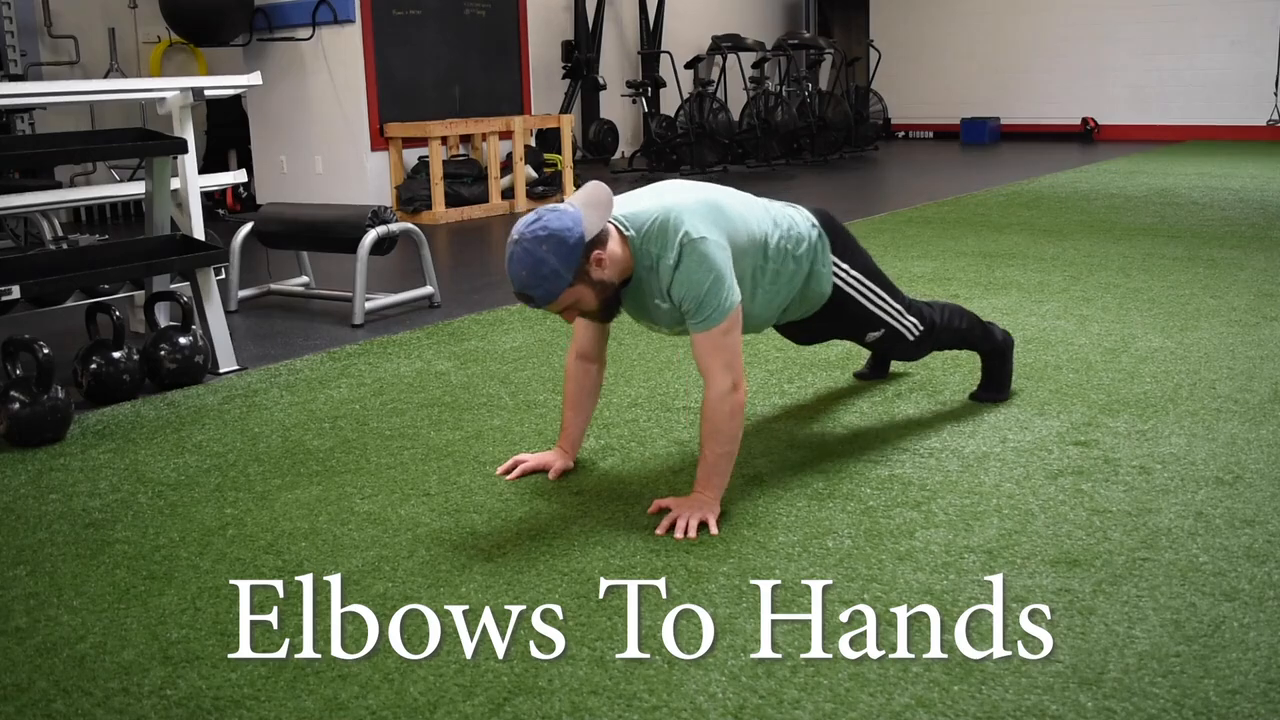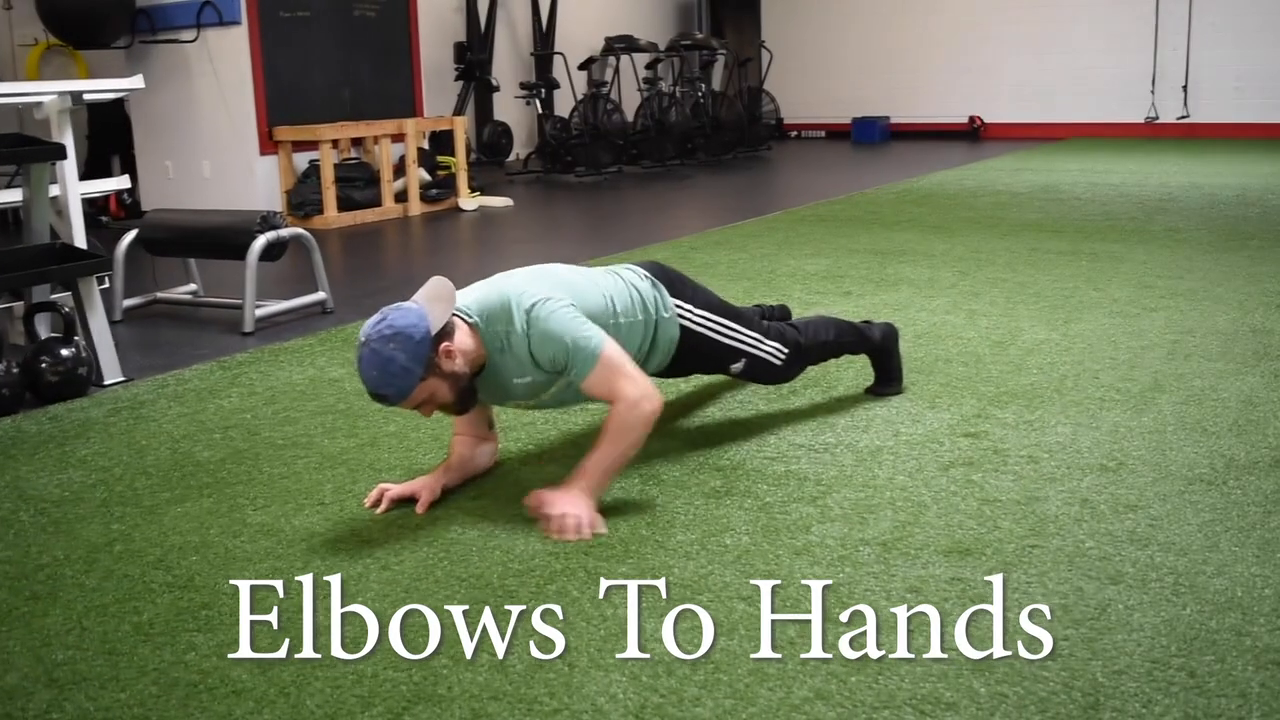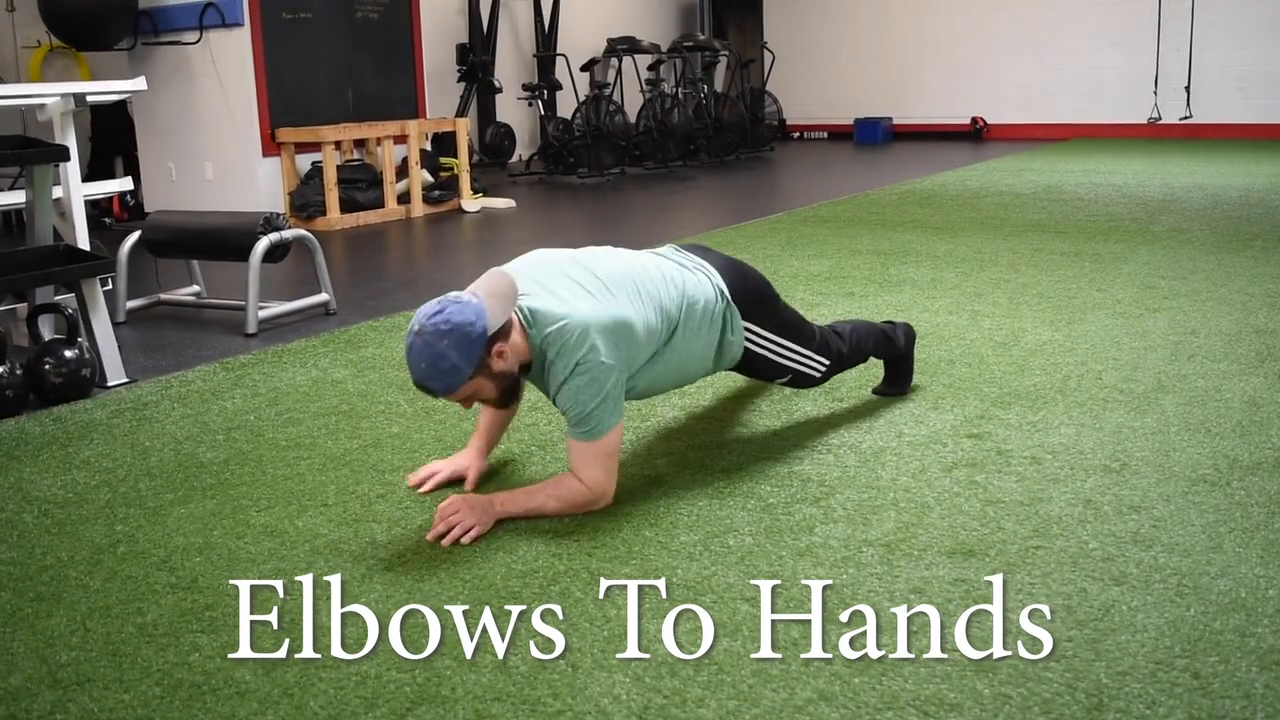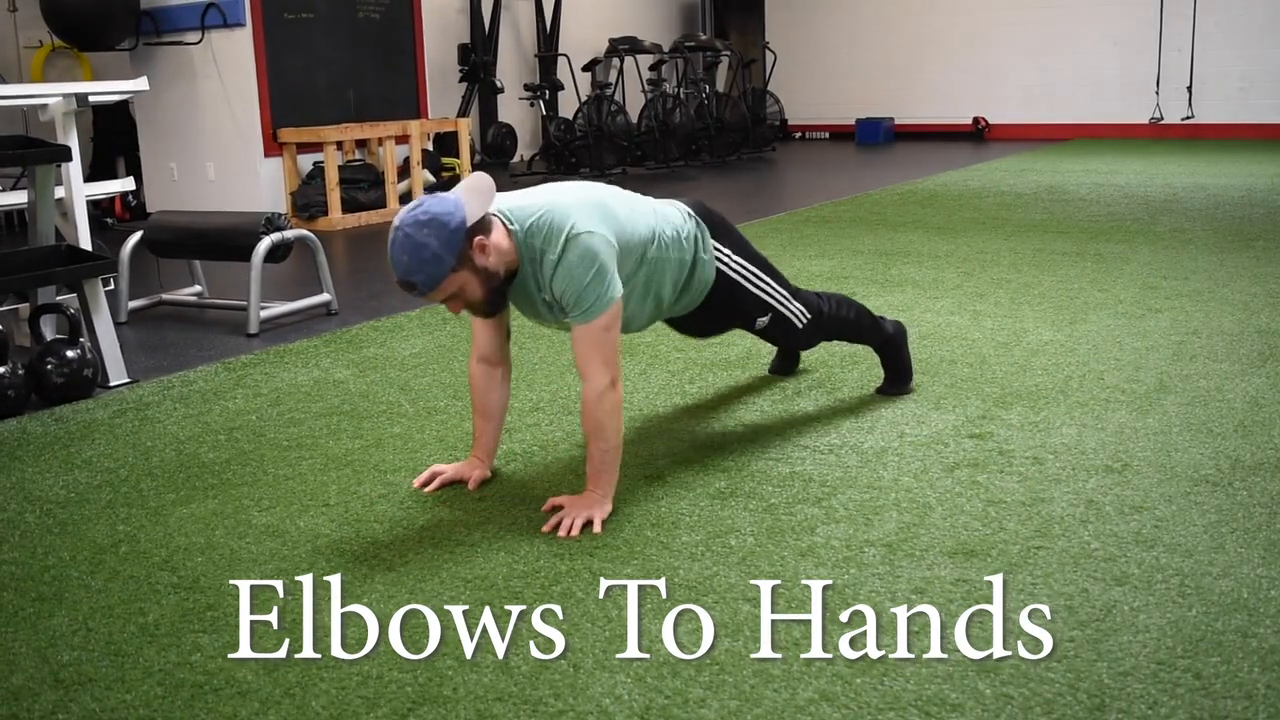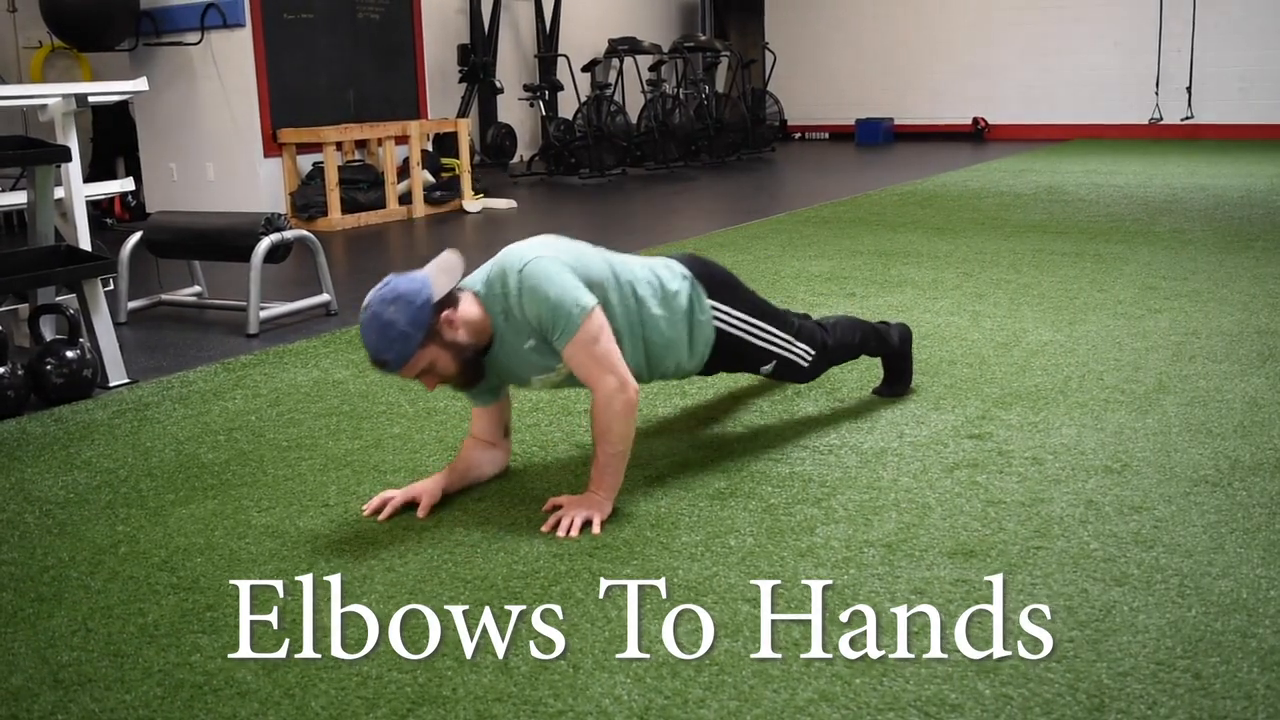
dt=1s
person 1, frame 1
left shoulder: (687, 249)
right shoulder: (588, 247)
left elbow: (726, 386)
right elbow: (585, 360)
left wrist: (707, 497)
right wrist: (564, 450)
left hip: (814, 258)
right hip: (774, 284)
left knee: (912, 333)
right knee: (830, 335)
left ankle: (992, 343)
right ankle: (879, 354)
person 1, frame 2
left shoulder: (535, 323)
right shoulder: (444, 340)
left elbow: (643, 400)
right elbow: (478, 442)
left wrist: (580, 490)
right wrist: (437, 478)
left hip: (658, 309)
right hip: (616, 328)
left knee: (782, 355)
left ankle: (873, 338)
right ankle: (768, 314)
person 1, frame 3
left shoulder: (581, 355)
right shoulder: (500, 291)
left elbow: (596, 489)
right elbow: (511, 379)
left wrist: (494, 505)
right wrist: (476, 452)
left hip: (726, 309)
right hip: (679, 269)
left knee: (820, 359)
left ankle: (893, 341)
person 1, frame 4
left shoulder: (573, 245)
right shoulder: (477, 246)
left elbow: (602, 382)
right elbow: (489, 361)
left wrist: (598, 495)
right wrist: (480, 459)
left hip: (700, 254)
right hip: (664, 280)
left knee: (803, 318)
right knee: (735, 328)
left ankle: (886, 336)
right ankle: (788, 352)
person 1, frame 5
left shoulder: (531, 280)
right shoulder: (472, 341)
left elbow: (618, 390)
right elbow: (491, 445)
left wrist: (598, 497)
right wrist: (438, 482)
left hip: (693, 307)
right hip: (671, 340)
left knee: (809, 353)
left ankle: (889, 340)
right ankle: (790, 322)
